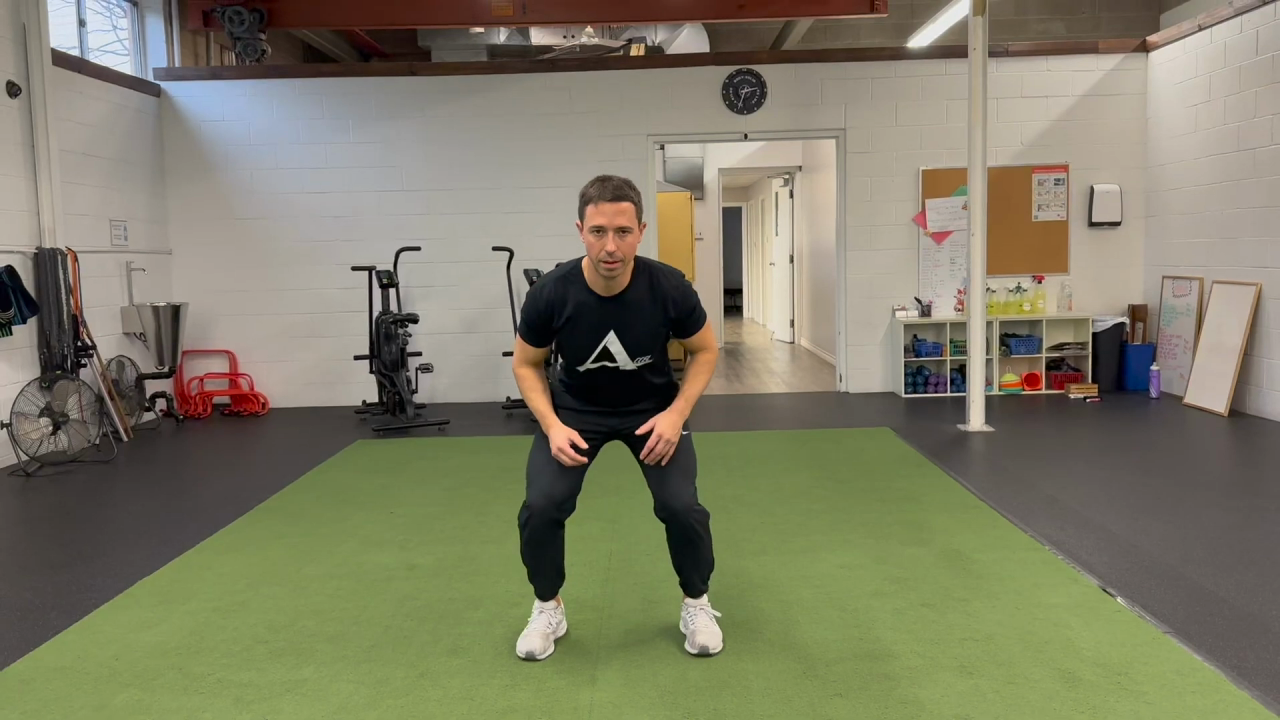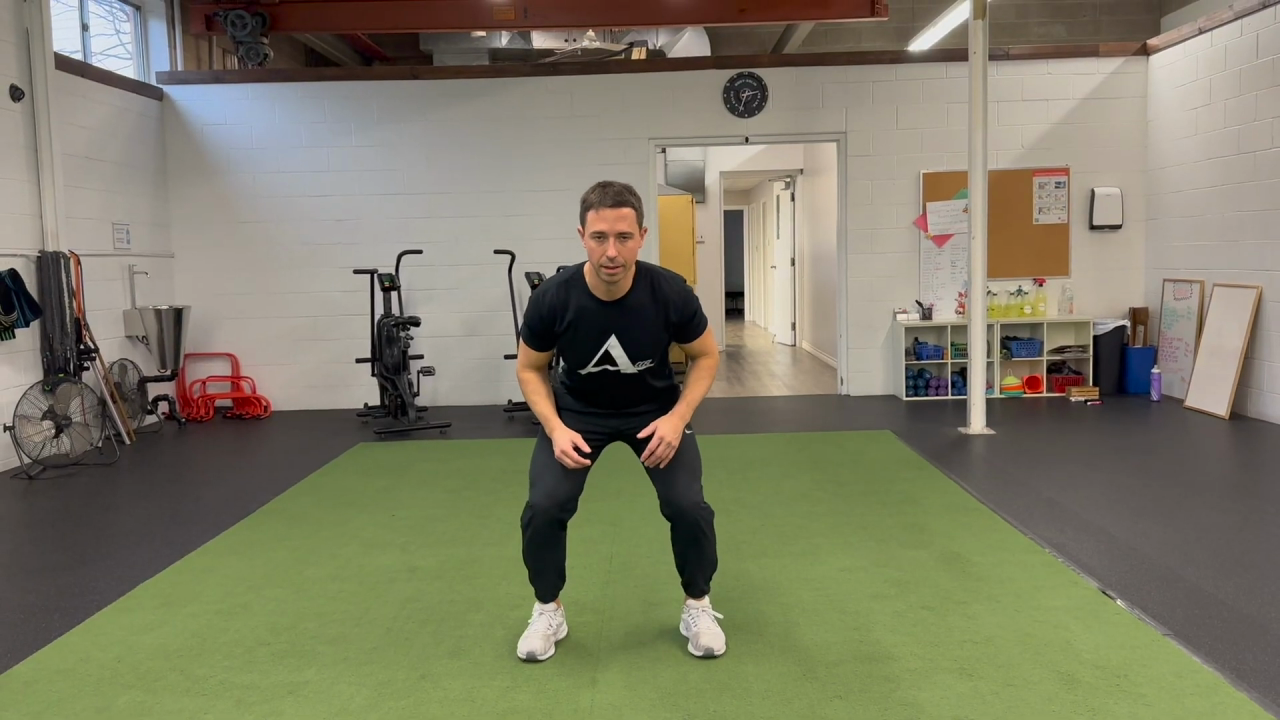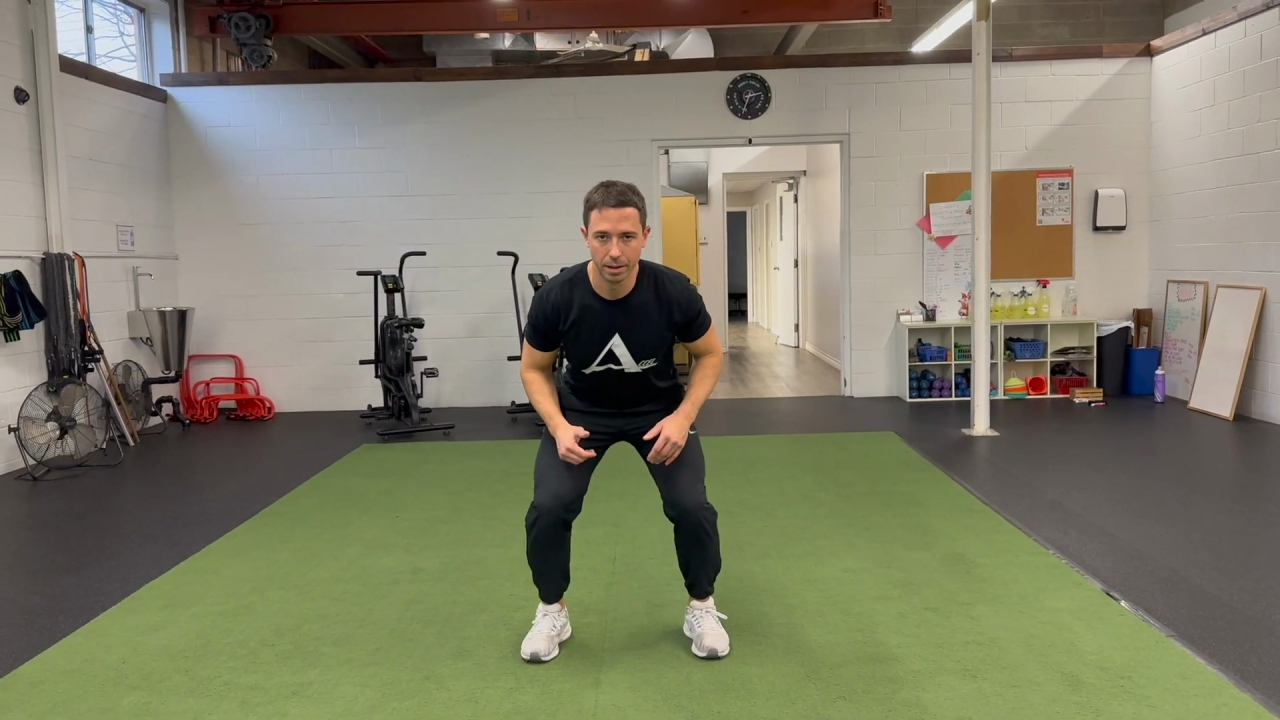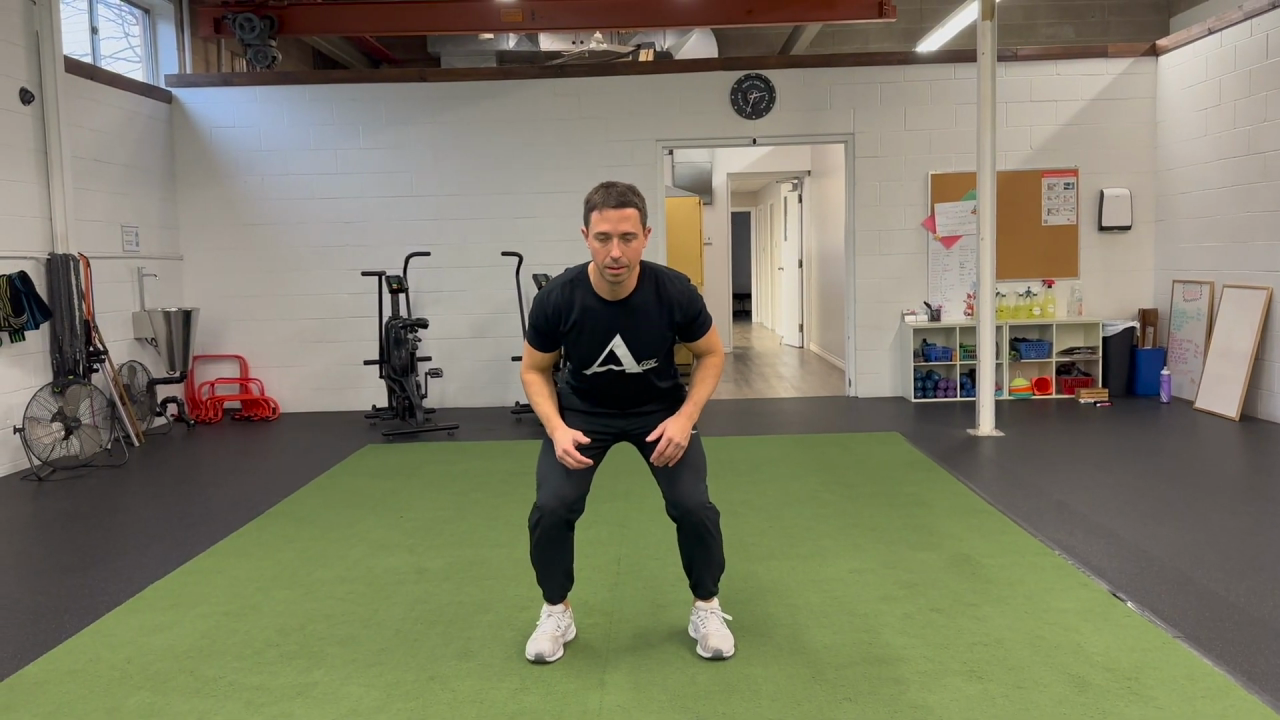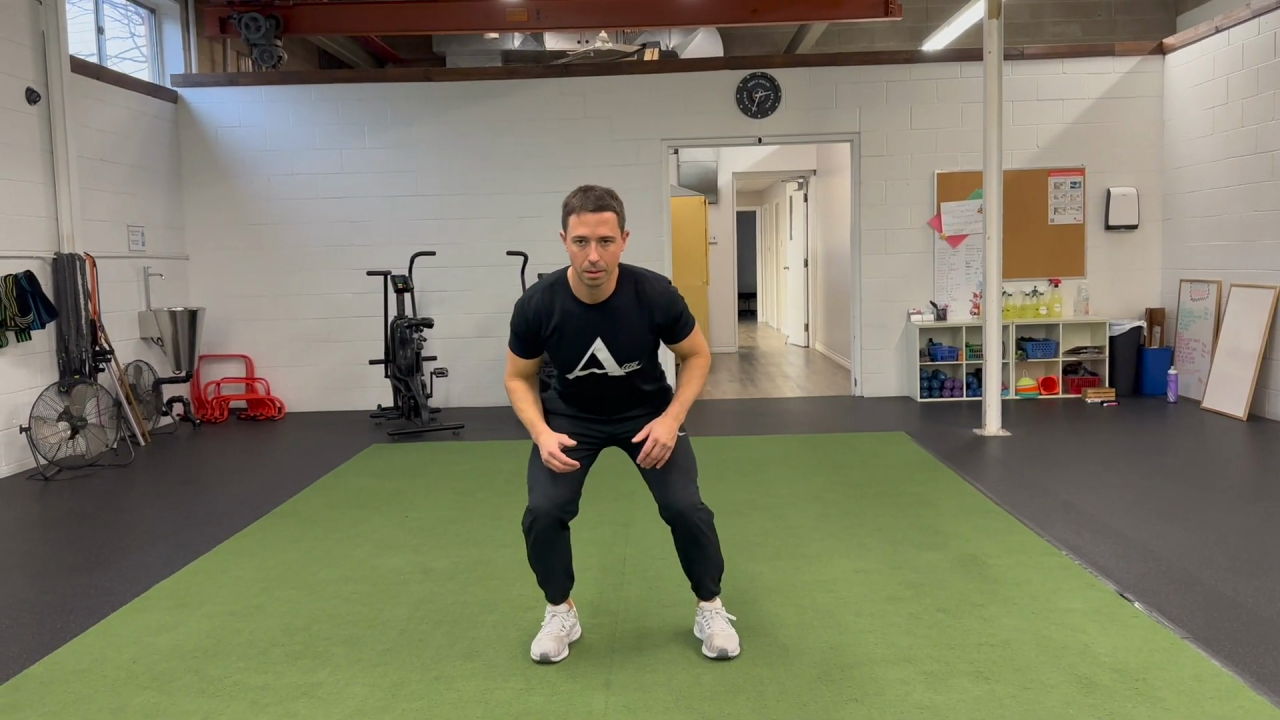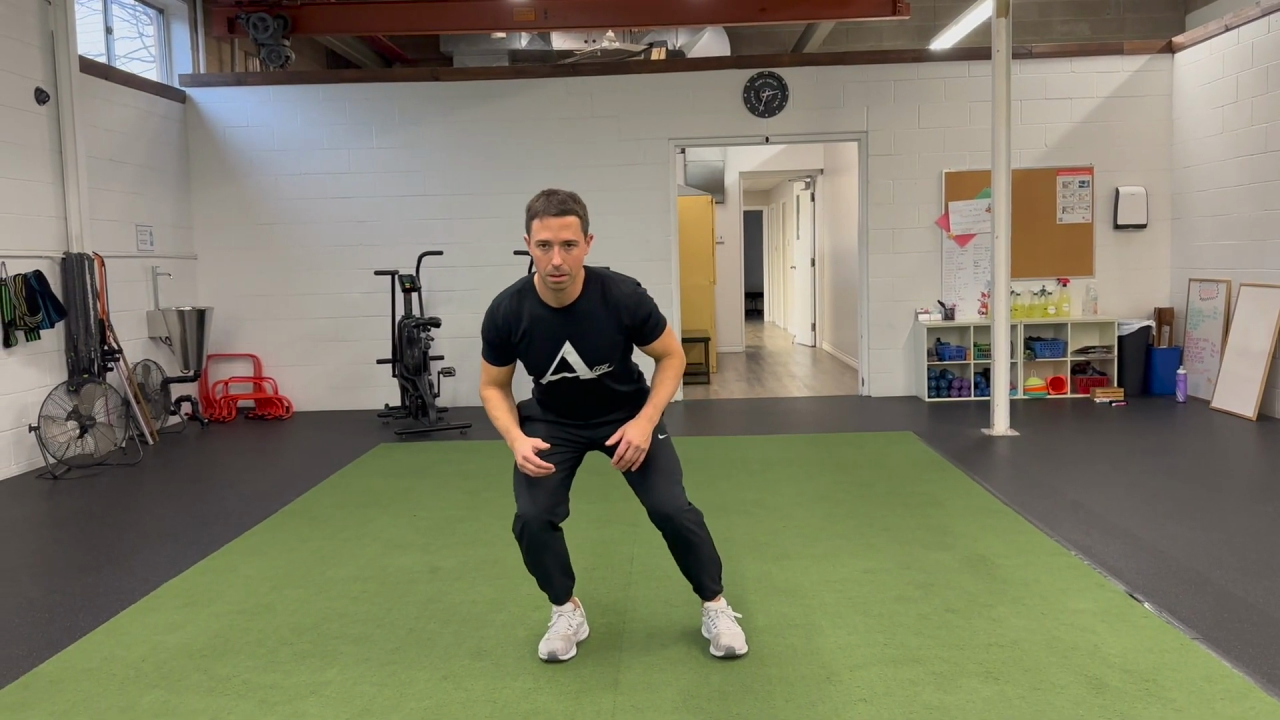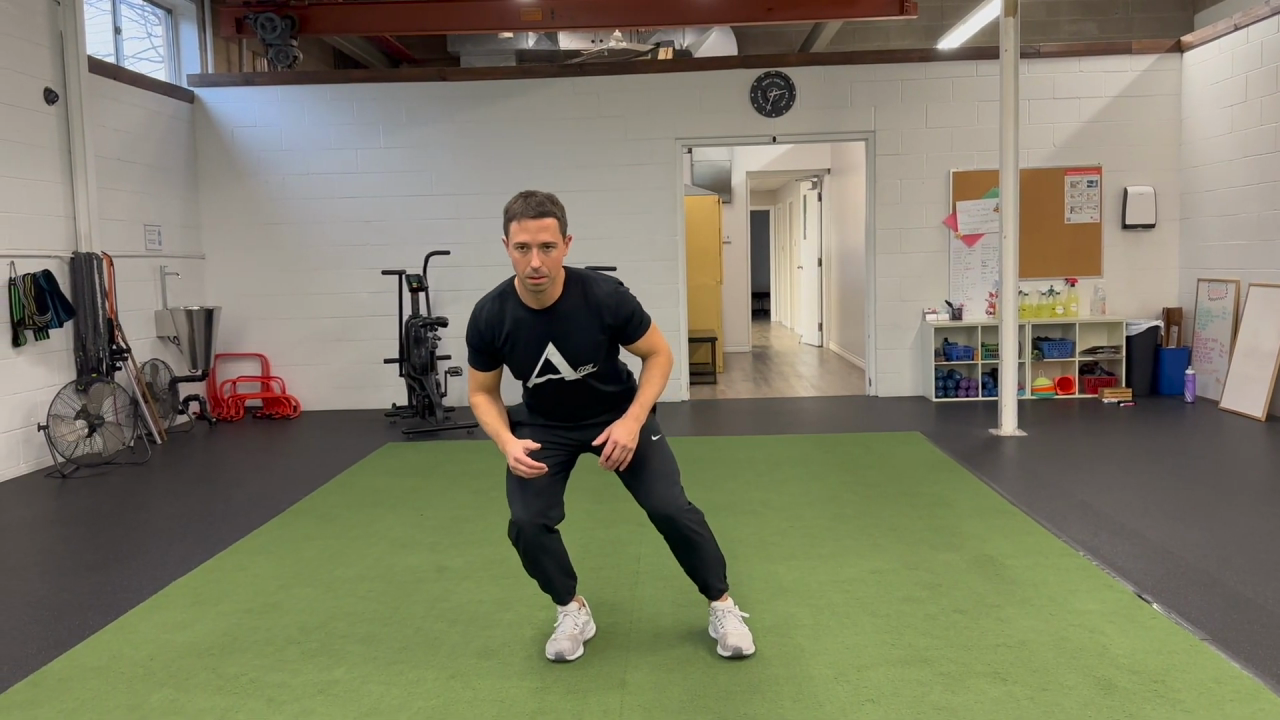
dt=0.5s
person 1, frame 1
left shoulder: (669, 288)
right shoulder: (550, 294)
left elbow: (705, 350)
right elbow: (526, 364)
left wrist: (676, 414)
right wrist: (552, 427)
left hip: (653, 407)
right hip: (574, 408)
left knee: (681, 506)
right knee: (541, 506)
left ankle: (696, 604)
right ankle: (547, 607)
person 1, frame 2
left shoulder: (670, 293)
right shoulder: (552, 299)
left elbow: (705, 356)
right elbow: (530, 369)
left wrist: (678, 417)
right wrist: (556, 429)
left hip: (655, 409)
right hip: (577, 410)
left knee: (688, 506)
right knee: (544, 507)
left ankle: (697, 606)
right ankle: (548, 609)
person 1, frame 3
left shoulder: (674, 292)
right shoulder: (556, 298)
left elbow: (710, 354)
right elbow: (534, 369)
left wrist: (683, 416)
right wrist: (558, 425)
left hip: (659, 409)
right hip: (581, 410)
left knee: (692, 506)
right knee: (549, 508)
left ankle: (701, 607)
right ankle: (551, 611)
person 1, frame 4
left shoulder: (675, 292)
right shoulder: (556, 299)
left elbow: (711, 354)
right elbow: (534, 370)
left wrist: (685, 417)
right wrist: (557, 428)
left hip: (659, 408)
right hip: (582, 410)
left knee: (694, 506)
right knee: (551, 508)
left ankle: (706, 607)
right ankle: (556, 611)
person 1, frame 5
left shoulder: (654, 294)
right shoulder: (537, 305)
left elbow: (697, 355)
right elbow: (519, 378)
left wrist: (671, 420)
right wrist: (542, 433)
left hip: (647, 412)
right hip: (570, 414)
left knee: (685, 507)
right knee: (543, 512)
left ankle: (710, 607)
right ankle: (561, 611)
person 1, frame 6
left shoulder: (622, 296)
right shoulder: (506, 313)
left elbow: (672, 357)
right elbow: (494, 387)
left wrist: (645, 422)
right wrist: (517, 439)
left hip: (626, 414)
right hip: (552, 420)
left knee: (671, 509)
right knee: (533, 518)
left ankle: (715, 605)
right ankle: (567, 610)
person 1, frame 7
left shoulder: (605, 296)
right shoulder: (489, 317)
left elbow: (659, 355)
right elbow: (483, 392)
left wrist: (633, 421)
right wrist: (507, 442)
left hip: (618, 415)
right hip: (544, 424)
left knee: (670, 508)
right knee: (528, 521)
left ankle: (721, 605)
right ankle: (572, 610)
